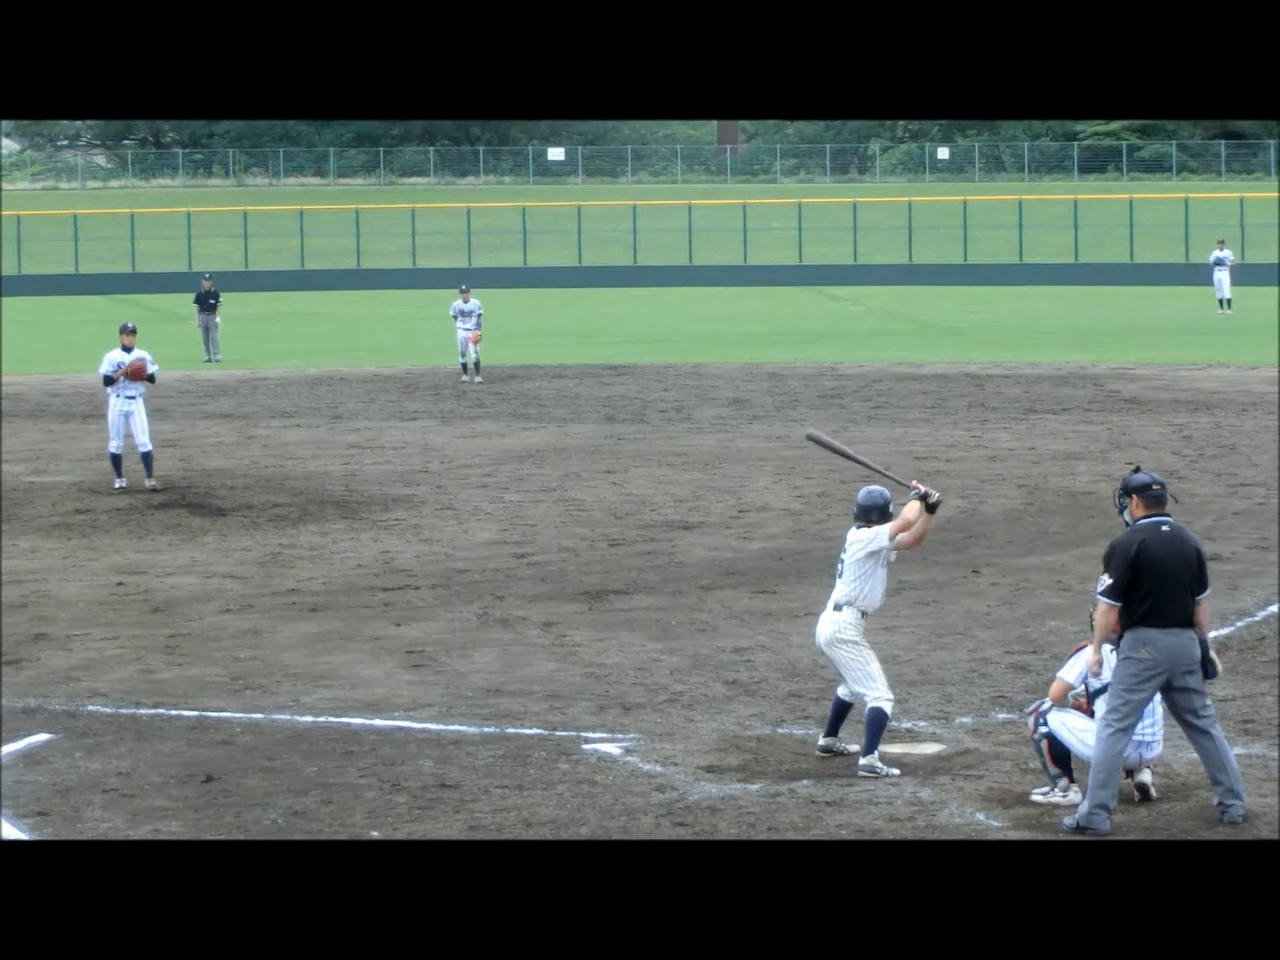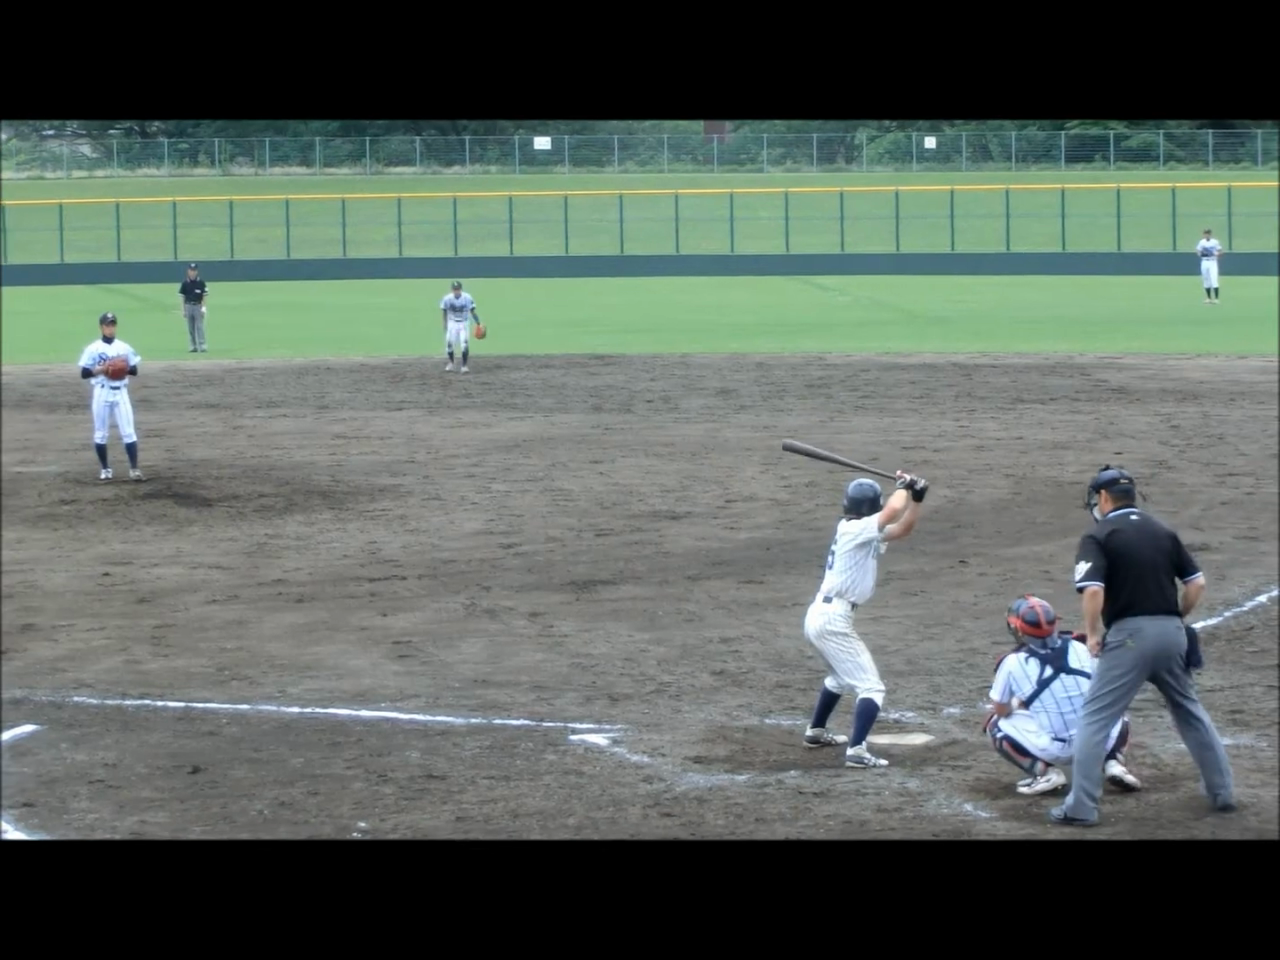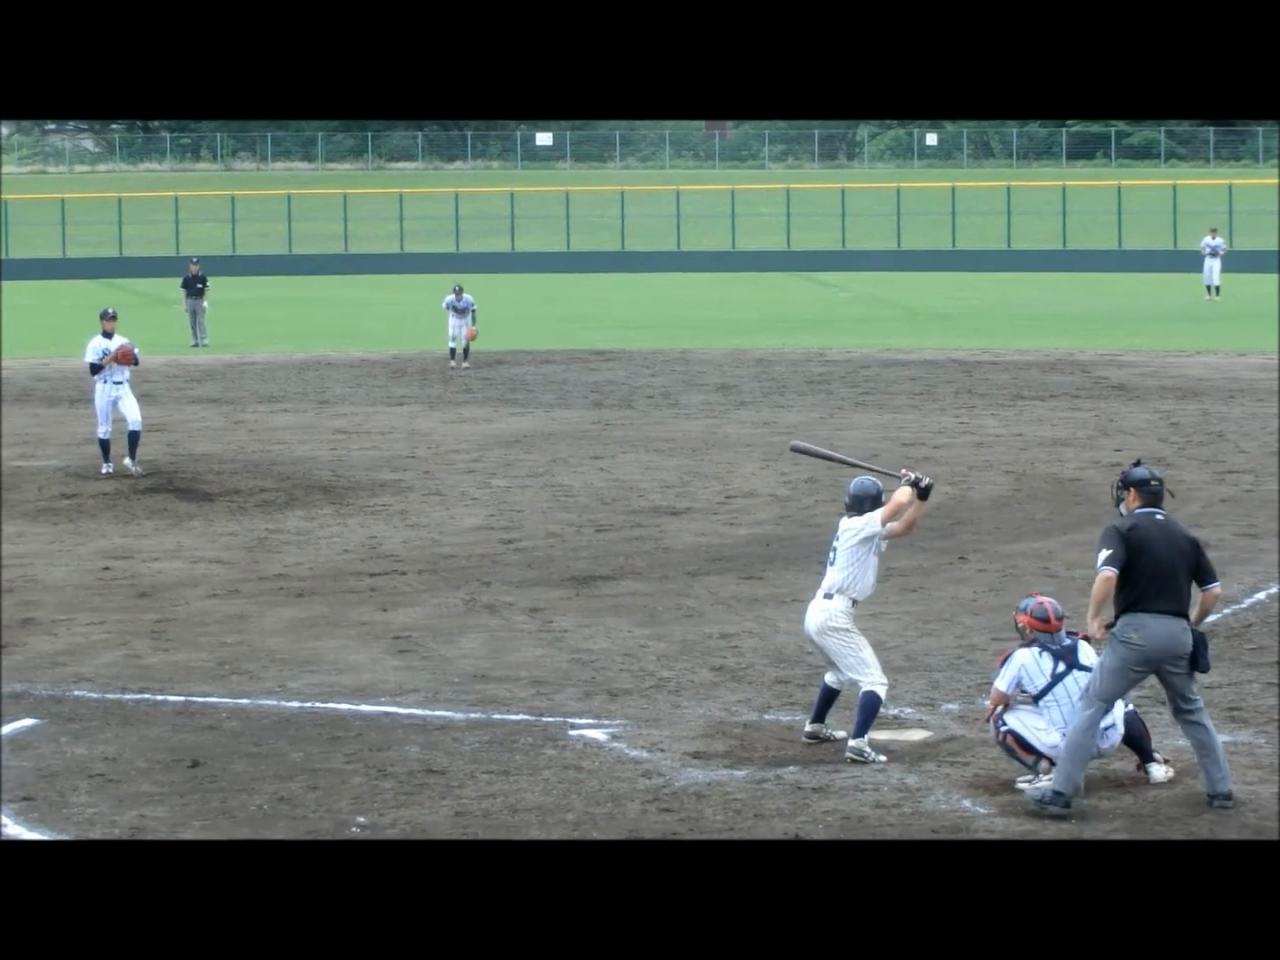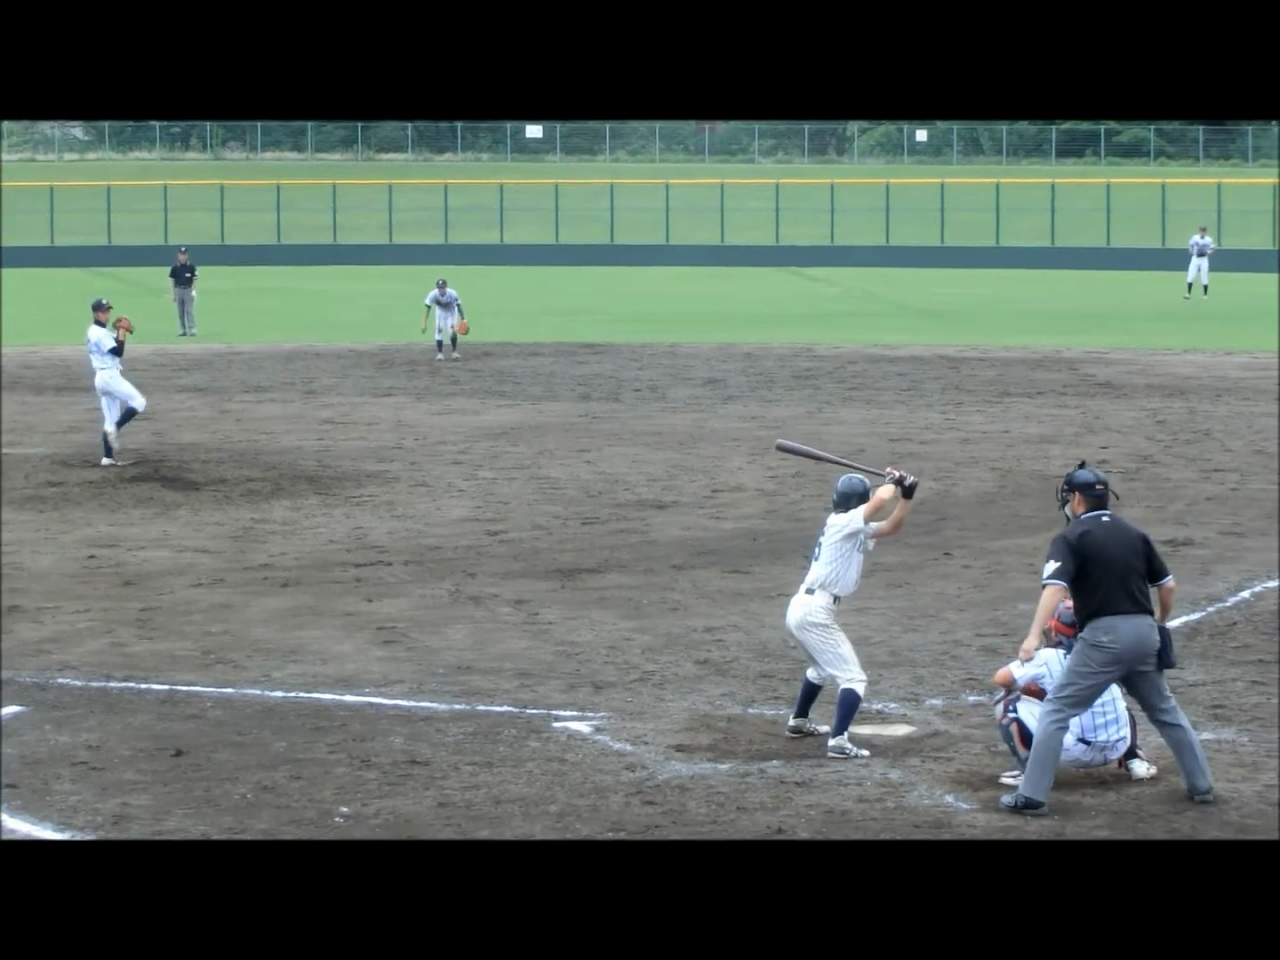
dt=0.5s
person 1, frame 1
left shoulder: (1125, 544)
right shoulder: (1189, 542)
left elbow: (1107, 604)
right elbow: (1200, 601)
left wrist: (1095, 648)
right wrist: (1204, 645)
left hip: (1143, 646)
right hip: (1185, 644)
left knee: (1113, 730)
right knee: (1204, 725)
left ankle: (1094, 815)
right ankle: (1233, 804)
person 1, frame 2
left shoulder: (1097, 537)
right shoulder: (1163, 531)
left elbow: (1093, 590)
right elbow: (1196, 583)
left wrist: (1092, 633)
left hip: (1129, 636)
right hip: (1171, 633)
left knee: (1095, 719)
right knee: (1189, 711)
left ankle: (1082, 807)
right ankle: (1222, 792)
person 1, frame 3
left shoulder: (1121, 530)
right shoulder: (1185, 536)
left elbow: (1107, 576)
right elbow: (1213, 590)
left wrist: (1094, 618)
right wrist: (1194, 623)
left hip: (1135, 632)
right hip: (1176, 633)
left knee: (1091, 708)
right knee: (1192, 712)
left ankle: (1060, 792)
right ankle: (1221, 789)
person 1, frame 4
left shoulder: (1070, 537)
right shoulder: (1134, 533)
left elbow: (1054, 588)
right elbow: (1167, 585)
left wrist: (1034, 635)
right wrist: (1159, 623)
left hip: (1103, 636)
right hip: (1144, 632)
left knee: (1056, 710)
right knee: (1164, 711)
left ankle: (1031, 796)
right ankle: (1201, 785)
person 2, frame 1
left shoulder: (871, 539)
right shoulder: (865, 538)
left elbow: (912, 539)
right elbow: (905, 522)
left wrist: (929, 510)
right wrist: (917, 496)
left hip: (833, 624)
right hip: (843, 627)
left knee: (853, 685)
right knee: (880, 695)
left ankle: (828, 741)
right ankle: (869, 760)
person 2, frame 2
left shoulder: (859, 531)
right shoulder: (856, 529)
left elbow: (901, 529)
right elbow: (893, 510)
left wrist: (916, 498)
right wrist: (903, 486)
left hip: (820, 616)
right hip: (833, 619)
left knee: (841, 676)
right knee: (871, 687)
left ankle: (816, 731)
right ankle: (856, 750)
person 2, frame 3
left shoulder: (863, 529)
right shoulder: (858, 526)
left elbow: (903, 527)
right elbow: (898, 504)
left wrist: (921, 496)
right wrist: (908, 483)
left hip: (820, 612)
right hip: (833, 616)
left knee: (840, 672)
right knee: (874, 681)
left ankle: (815, 727)
right ankle: (858, 742)
person 2, frame 4
left shoulder: (855, 528)
right shoulder: (842, 523)
left elbow: (890, 527)
right elbow: (880, 501)
left wrist: (906, 496)
right wrist: (892, 481)
left hip: (803, 608)
right hip: (814, 612)
left knee: (822, 668)
right knee: (853, 678)
left ankle: (798, 722)
right ankle: (838, 741)
